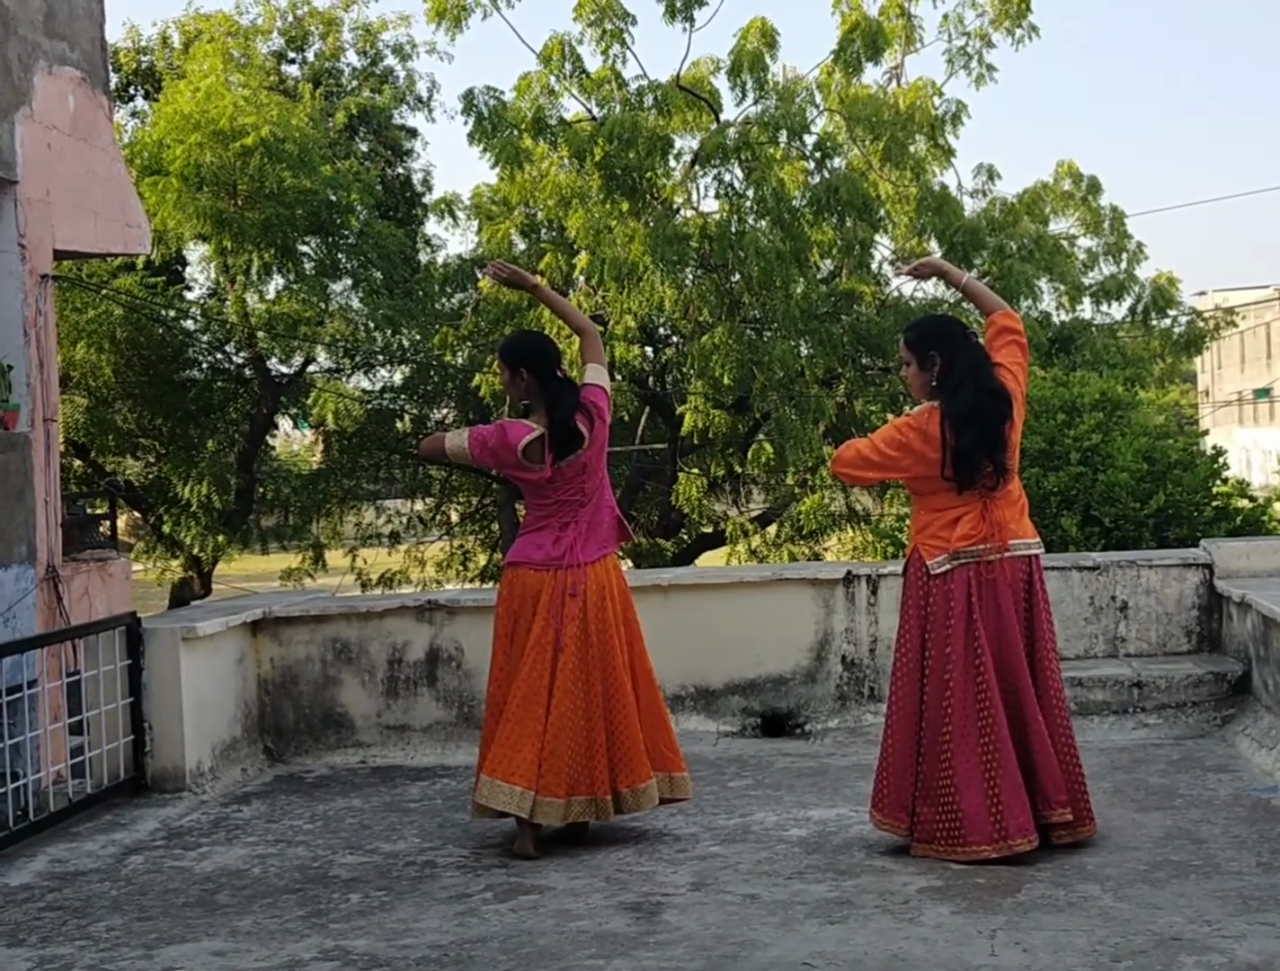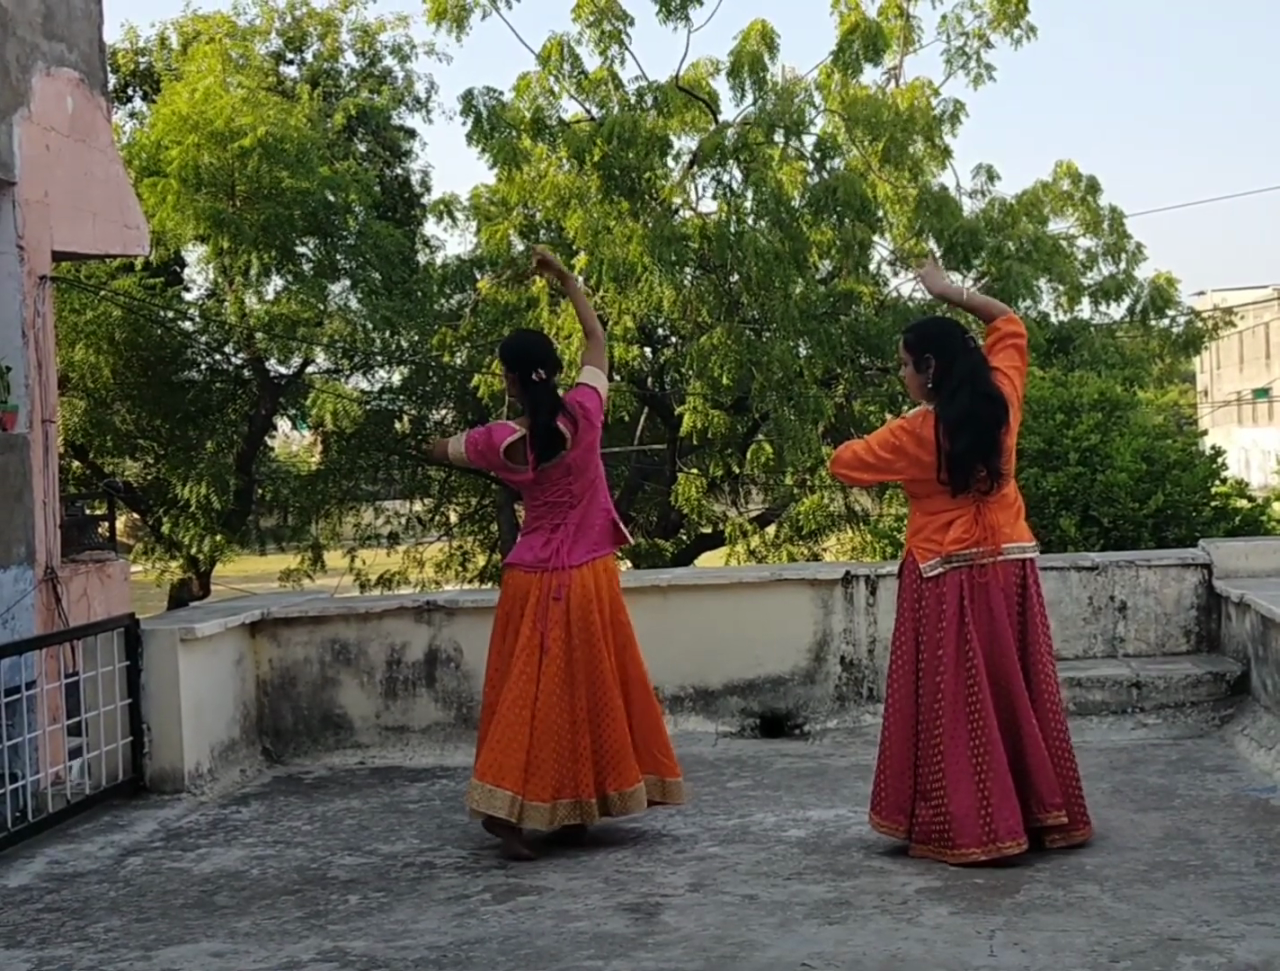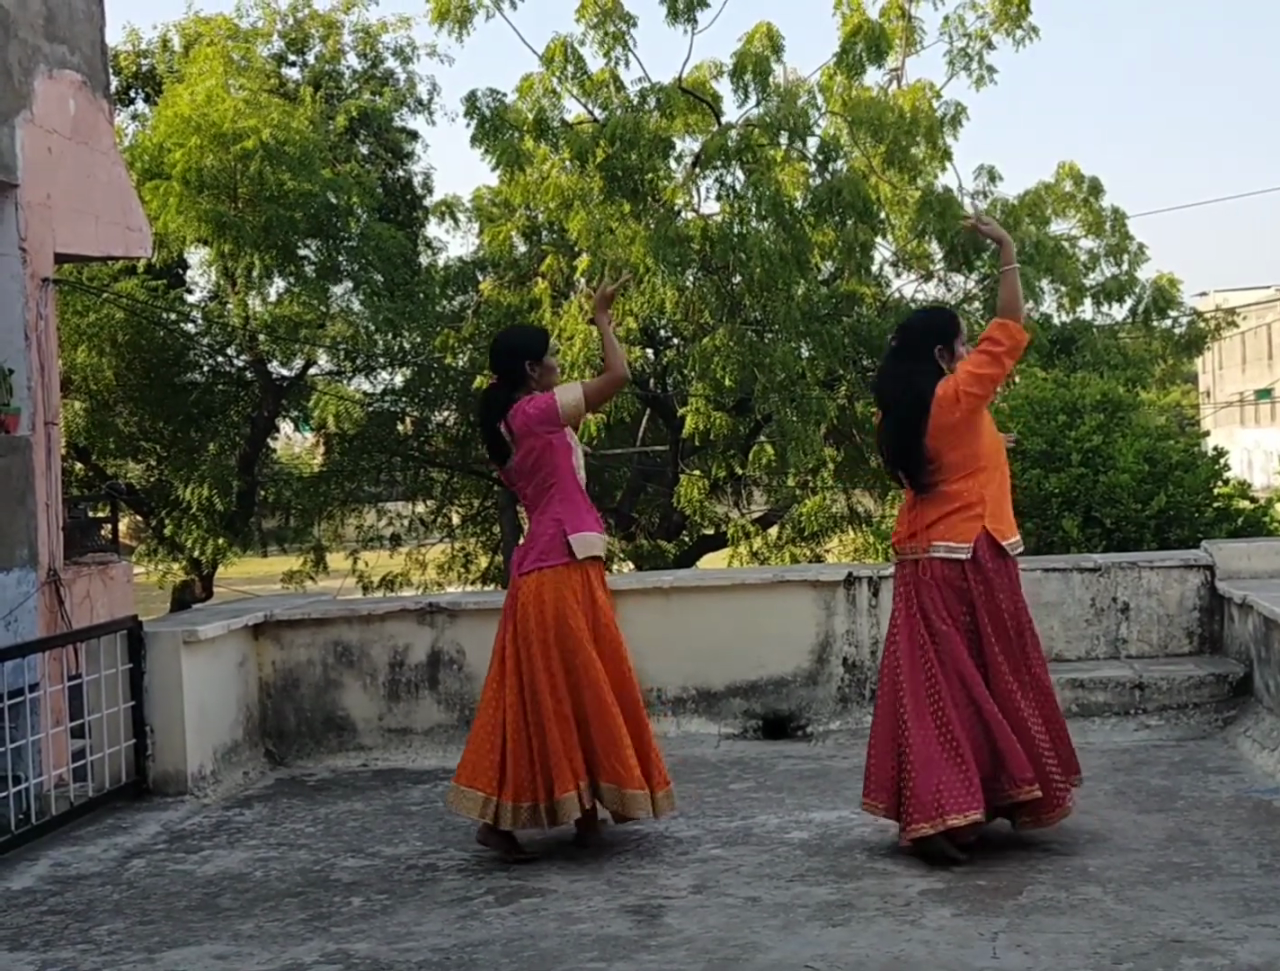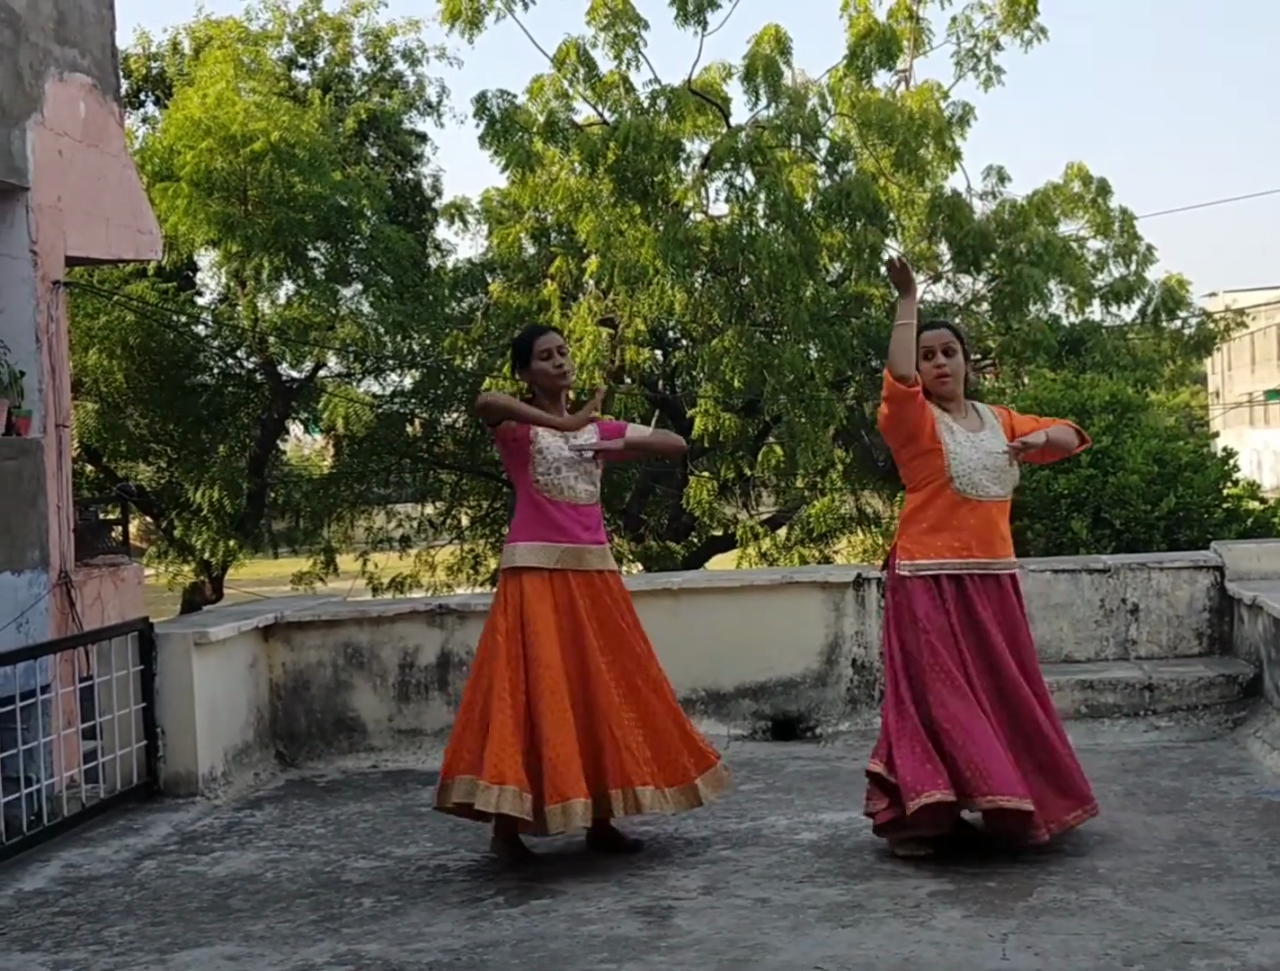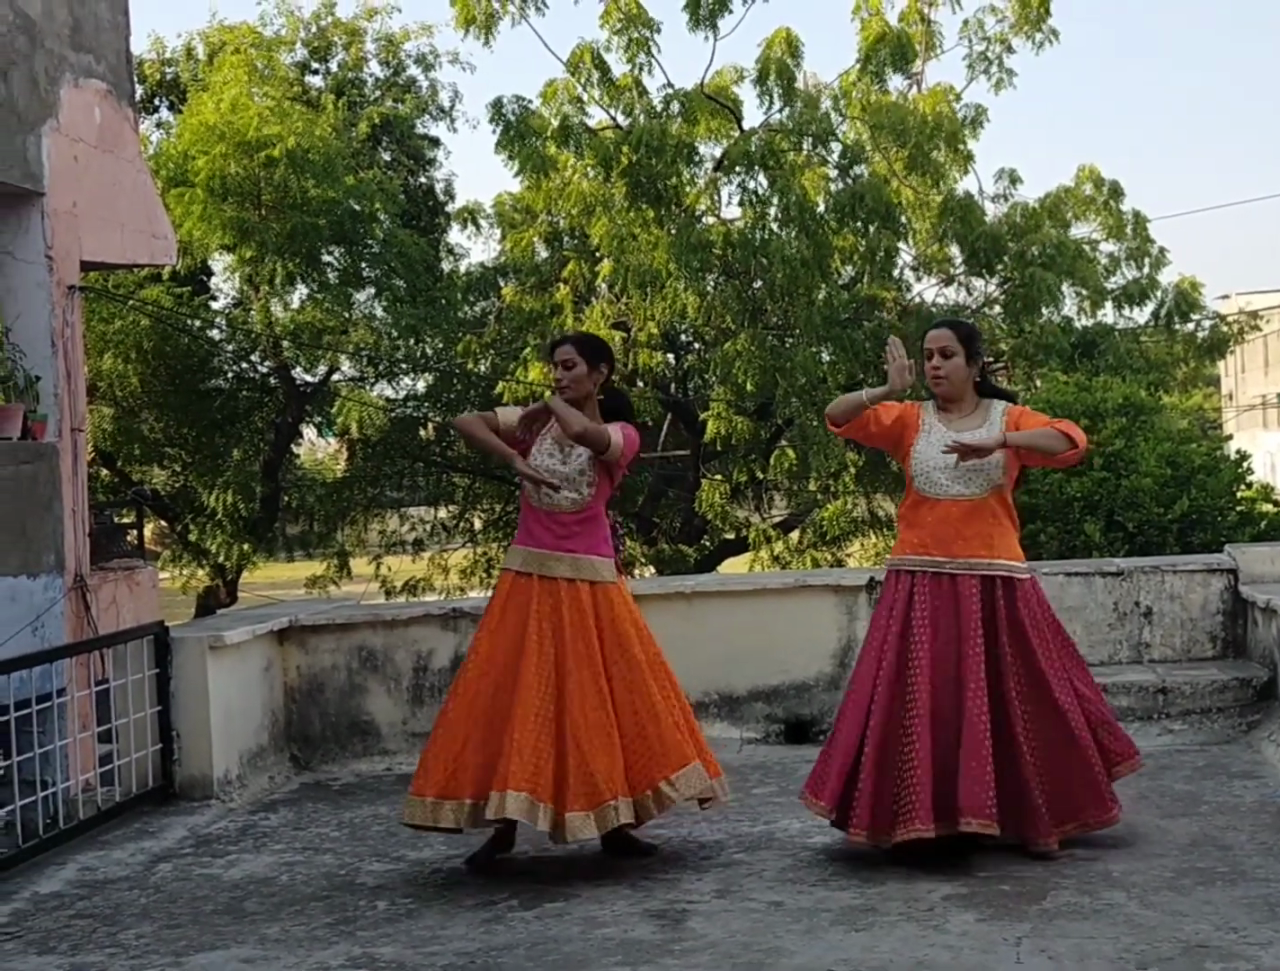
dt=0.4s
person 1, frame 1
left shoulder: (919, 429)
right shoulder: (1005, 397)
left elbow: (844, 461)
right elbow: (1006, 320)
left wrist: (892, 444)
right wrist: (949, 273)
left hip: (950, 575)
right hip: (1013, 563)
left knee: (958, 700)
right knee: (1019, 689)
left ankle: (966, 826)
right ankle: (1042, 811)
person 1, frame 2
left shoulder: (914, 432)
right shoulder: (1001, 401)
left elbow: (844, 462)
right elbow: (1009, 327)
right wrist: (953, 293)
left hip: (943, 578)
right hip: (1008, 567)
left knee: (952, 700)
right knee: (1014, 692)
left ankle: (957, 827)
right ankle: (1034, 815)
person 1, frame 3
left shoulder: (905, 412)
right shoulder: (955, 395)
right elbow: (1010, 331)
left wrist: (988, 440)
right wrist: (1005, 250)
left hip: (929, 562)
right hip: (973, 560)
left knee: (936, 685)
right knee: (994, 681)
left ankle: (938, 813)
right ankle: (966, 810)
person 1, frame 4
left shoulder: (995, 419)
right shoulder: (913, 420)
left elbow: (1070, 437)
right elbow: (899, 378)
left wrist: (1043, 435)
right wrist: (907, 303)
left hip: (990, 581)
right hip: (929, 581)
left knee: (1001, 690)
right knee: (939, 690)
left ankle: (1004, 805)
right ankle: (912, 812)
person 1, frame 5
left shoulder: (1010, 418)
right shoulder: (911, 419)
left elbow: (1072, 442)
right elbow: (839, 416)
left wrist: (994, 445)
right wrist: (889, 390)
left hip: (994, 580)
right hip: (921, 581)
left knee: (1017, 697)
right knee: (908, 697)
left ankle: (1037, 814)
right ankle: (897, 812)
person 2, frame 1
left shoulder: (509, 439)
right shoulder: (593, 414)
left elbow: (428, 447)
right elbow: (591, 334)
right wrist: (535, 286)
left hip: (535, 580)
right hip: (594, 577)
left knee: (534, 694)
right knee: (592, 690)
left ankle: (528, 815)
right ankle: (580, 807)
person 2, frame 2
left shoulder: (497, 439)
right shoulder: (581, 411)
left elbow: (440, 450)
right elbow: (599, 343)
right wrist: (565, 281)
left hip: (531, 577)
right hip: (587, 574)
left knee: (532, 691)
right knee: (592, 689)
left ankle: (513, 810)
right ankle: (574, 809)
person 2, frame 3
left shoulder: (517, 423)
right shoulder: (537, 408)
right elbow: (616, 377)
left wrist: (575, 411)
right wrist: (602, 318)
left hip: (548, 569)
right hip: (563, 568)
left knee: (556, 692)
right knee: (570, 690)
left ankle: (539, 810)
right ankle: (497, 819)
person 2, frame 4
left shoulder: (604, 428)
right shoulder: (516, 419)
left elbow: (677, 445)
right elbow: (483, 402)
left wrist: (617, 445)
right wrist: (558, 422)
left hip: (594, 574)
right hip: (534, 571)
left knee: (603, 692)
right knee: (532, 692)
left ankle: (598, 818)
right ankle: (507, 826)
person 2, frame 5
left shoulder: (621, 436)
right shoulder: (537, 420)
left elbow: (585, 435)
right elbow: (465, 421)
left wrist: (554, 407)
right wrist: (516, 459)
left hip: (589, 582)
right hip: (527, 578)
left knee: (612, 696)
right knee: (512, 699)
left ankle: (614, 825)
right ankle: (503, 827)
